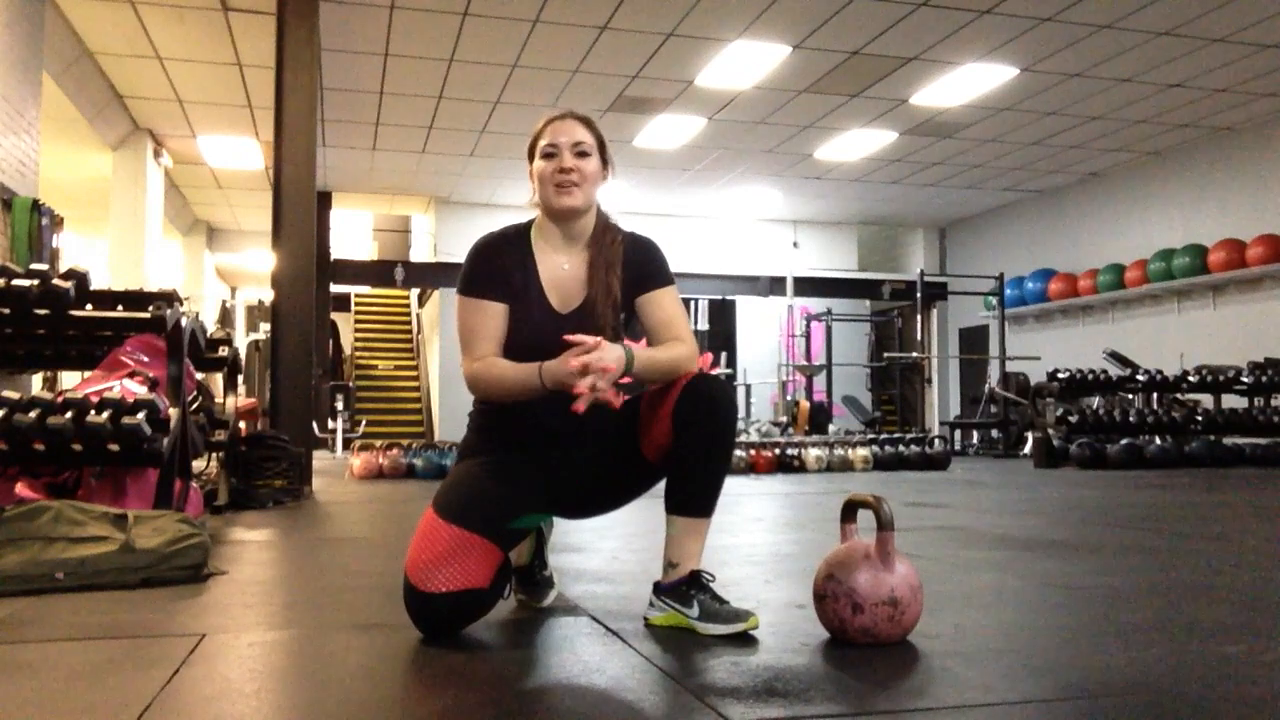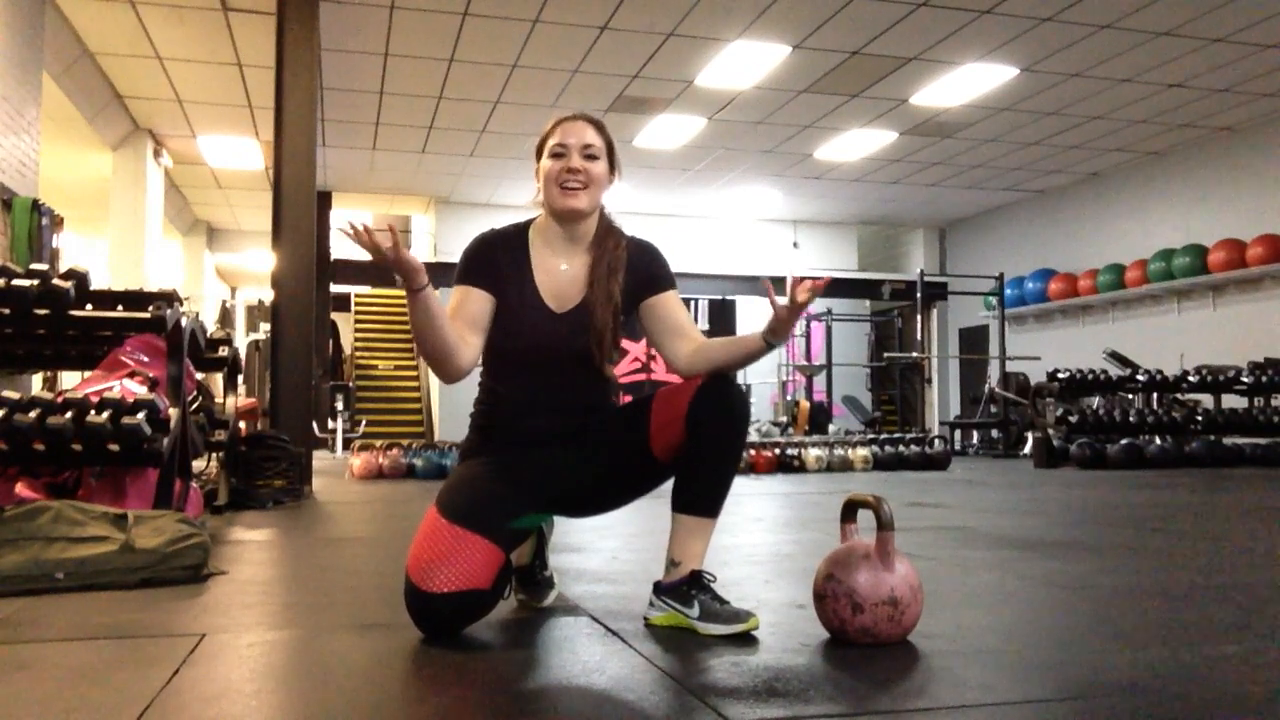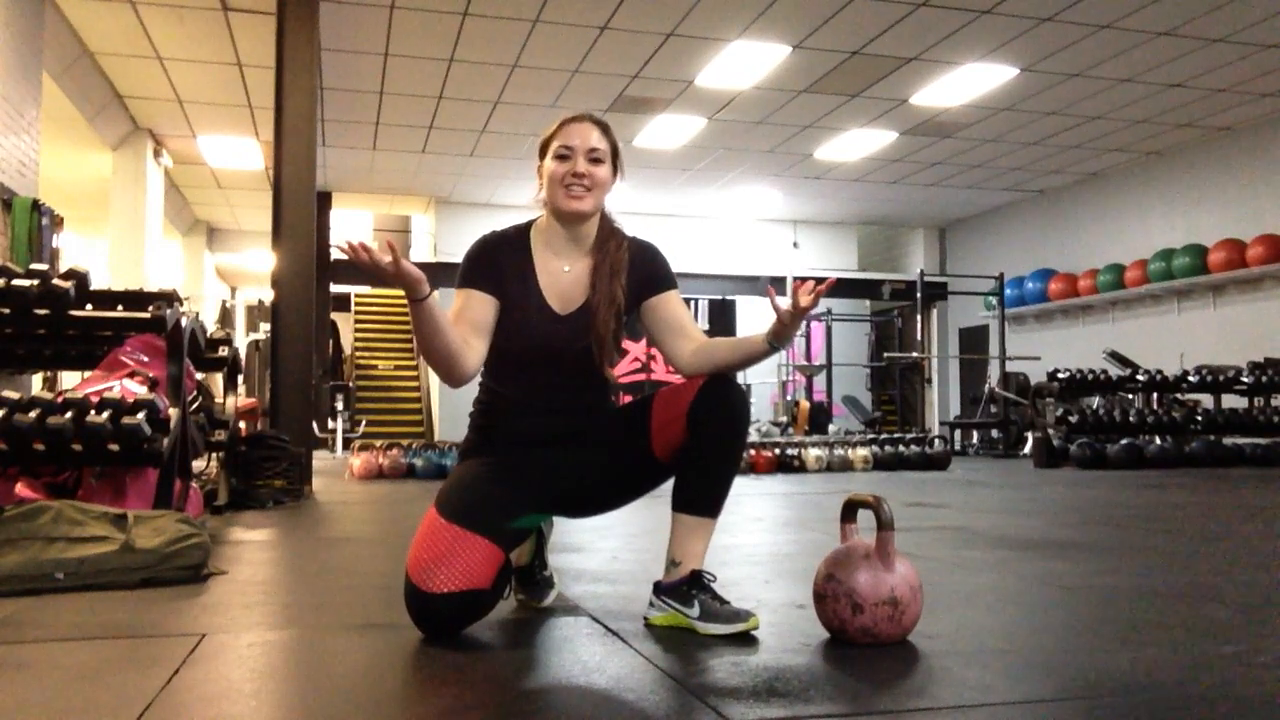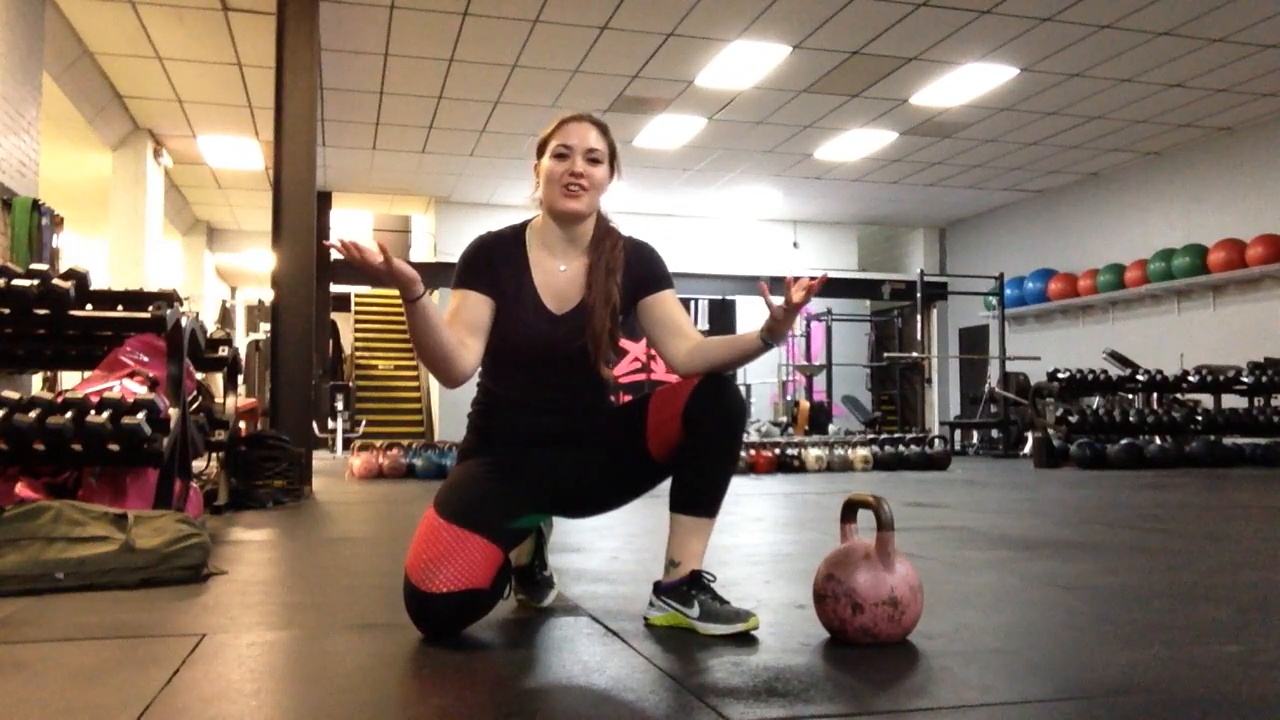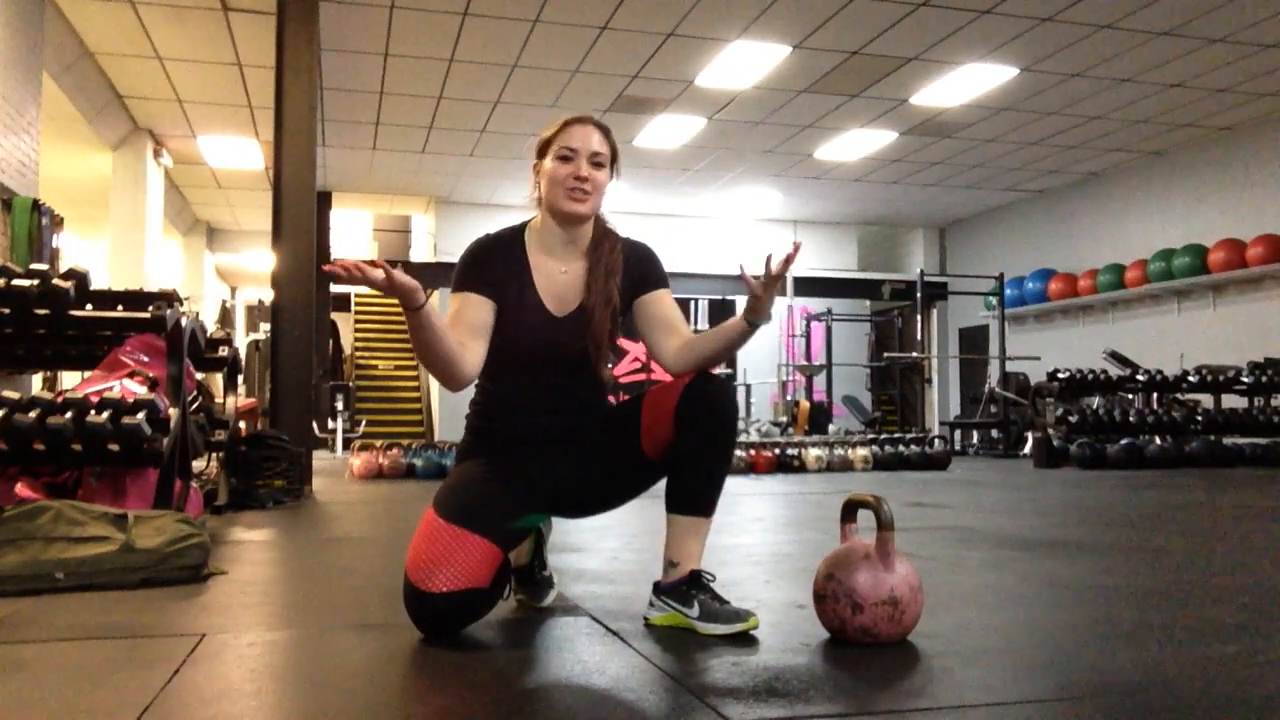
dt=0.5s
person 1, frame 1
left shoulder: (637, 255)
right shoulder: (495, 255)
left elbow: (684, 353)
right elbow: (479, 373)
left wrist: (621, 359)
right wrist: (555, 373)
left hip: (595, 448)
right hip: (507, 454)
left knee: (709, 398)
right knee: (434, 607)
left ankle: (678, 590)
right ankle: (524, 542)
person 1, frame 2
left shoulder: (638, 260)
right shoulder: (494, 252)
left elbow: (689, 355)
right elbow: (453, 363)
left wrist: (771, 334)
right wrist: (415, 282)
left hip: (595, 447)
right hip: (506, 455)
left knee: (721, 400)
right knee: (438, 608)
left ankle: (679, 590)
right ankle: (524, 543)
person 1, frame 3
left shoulder: (638, 261)
right shoulder: (495, 254)
left elbow: (691, 354)
right elbow: (458, 367)
left wrist: (774, 337)
right wrist: (417, 292)
left hip: (594, 450)
right hip: (505, 456)
left knee: (720, 400)
right knee: (438, 607)
left ankle: (679, 590)
right ankle: (524, 544)
person 1, frame 4
left shoulder: (635, 261)
right shoulder: (491, 255)
left elbow: (687, 354)
right elbow: (455, 367)
left wrist: (769, 334)
right wrist: (412, 291)
left hip: (593, 449)
right hip: (503, 456)
left knee: (717, 401)
right knee: (437, 607)
left ankle: (679, 589)
right ankle: (523, 545)
person 1, frame 5
left shoulder: (633, 261)
right shoulder: (490, 257)
left elbow: (679, 354)
right elbow: (458, 371)
left wrist: (751, 317)
right wrist: (413, 302)
left hip: (590, 449)
right hip: (502, 457)
left knee: (709, 399)
right knee: (436, 607)
left ankle: (677, 589)
right ankle: (522, 546)
